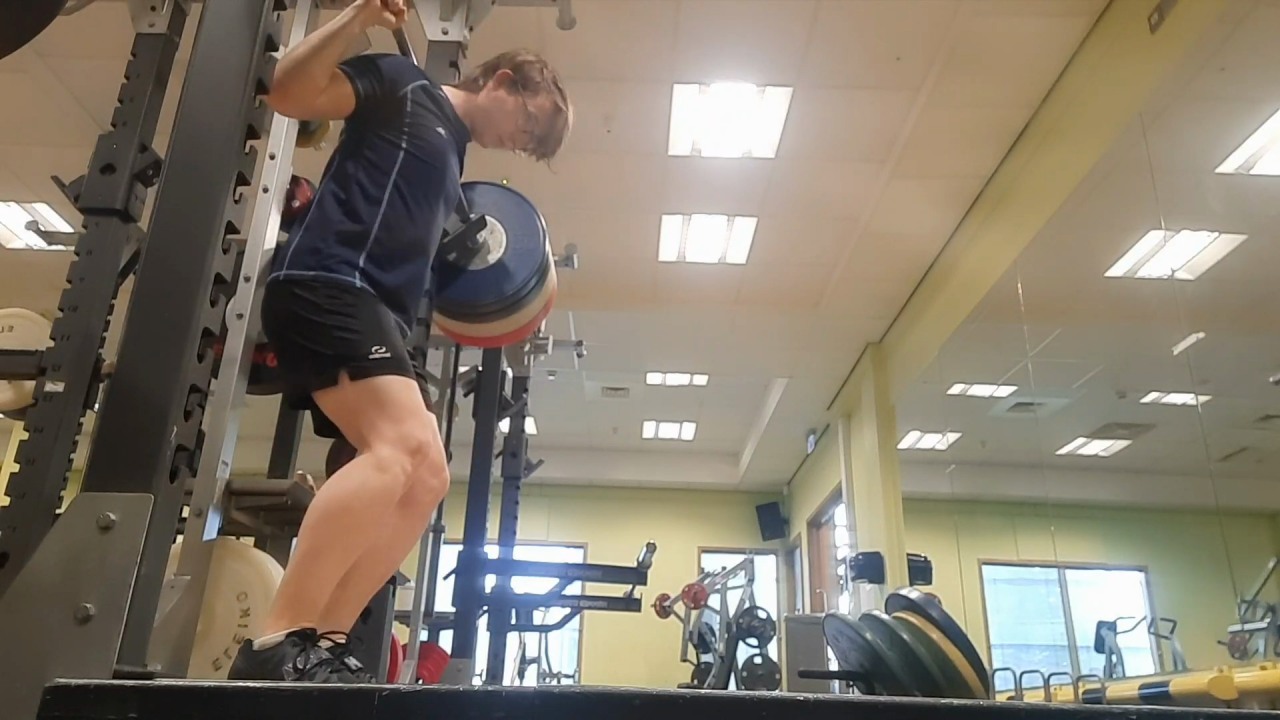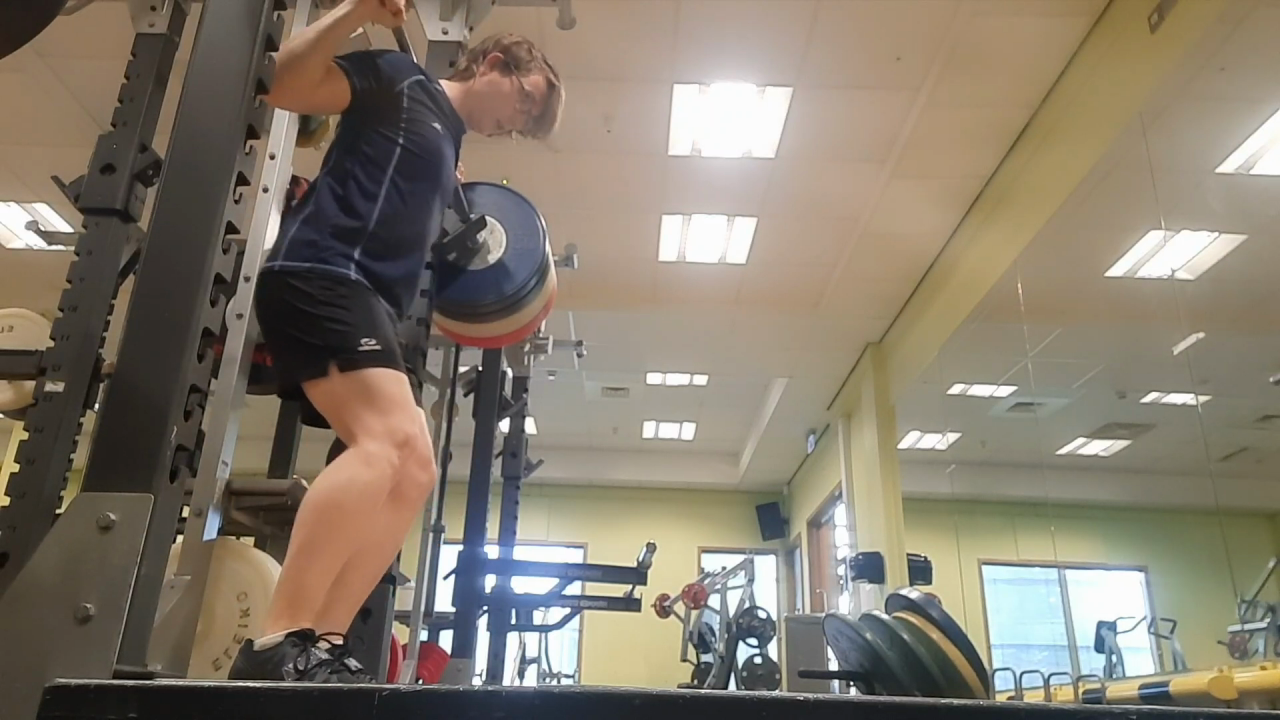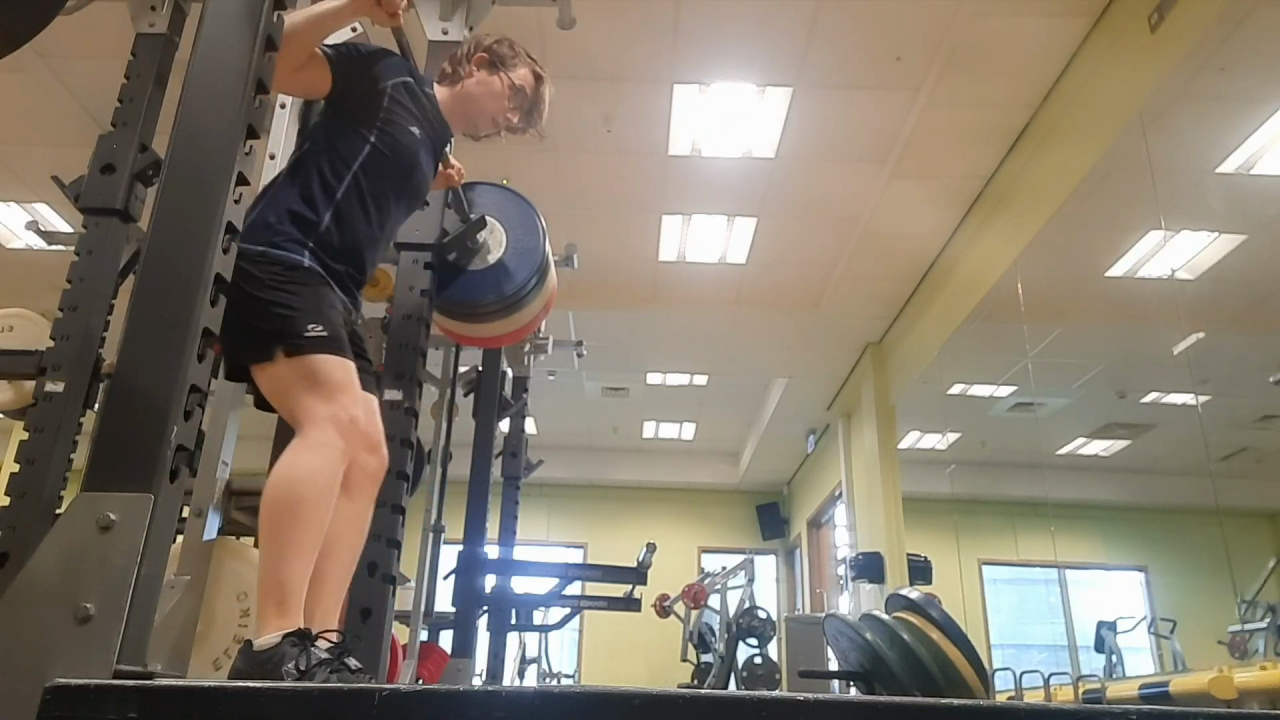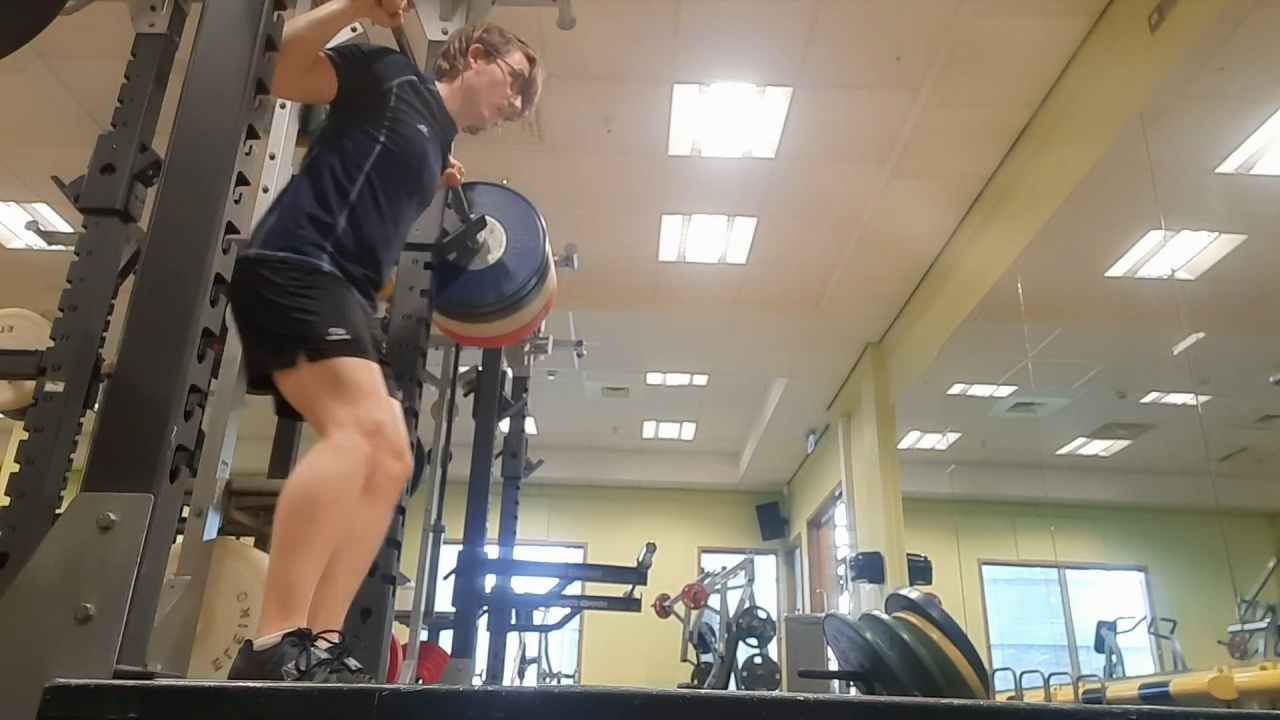
dt=0.3s
person 1, frame 1
left shoulder: (450, 154)
right shoulder: (402, 85)
right elbow: (287, 91)
left wrist: (453, 210)
left hip: (372, 310)
right hip: (328, 284)
left knee: (424, 476)
right knee: (401, 449)
left ankle: (320, 646)
right ankle: (277, 644)
person 1, frame 2
left shoulder: (446, 143)
right shoulder: (399, 80)
right elbow: (283, 84)
left wrist: (446, 196)
left hip: (363, 297)
right hip: (321, 276)
left knee: (413, 470)
right knee: (390, 441)
left ankle: (320, 646)
right ankle: (278, 643)
person 1, frame 3
left shoulder: (433, 151)
right shoulder: (386, 77)
right elbow: (272, 64)
left wrist: (432, 187)
left hip: (326, 290)
right hip: (277, 262)
left knee: (364, 459)
right knee: (333, 425)
left ankle: (316, 643)
right ankle: (274, 645)
person 1, frame 4
left shoulder: (437, 146)
right shoulder: (389, 76)
right elbow: (277, 70)
left wrist: (435, 190)
left hip: (340, 292)
right hip: (294, 267)
left knee: (387, 460)
right knee: (359, 430)
left ankle: (318, 644)
right ankle: (275, 643)
